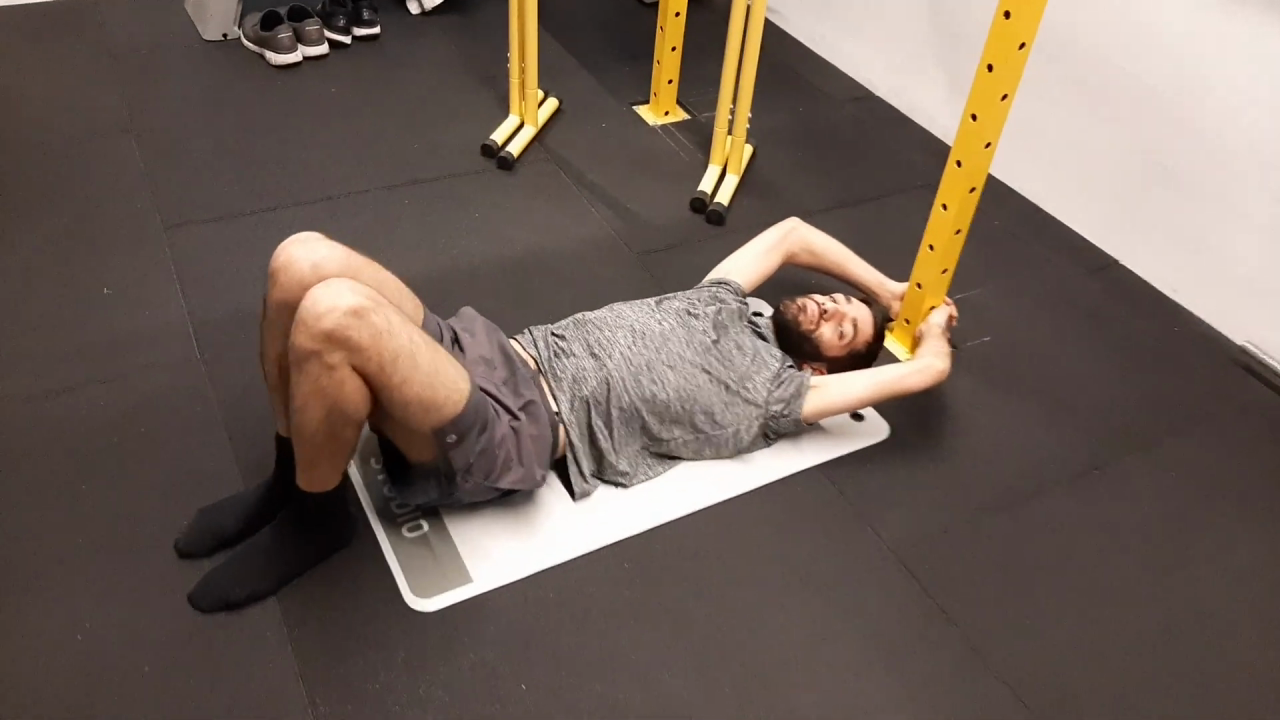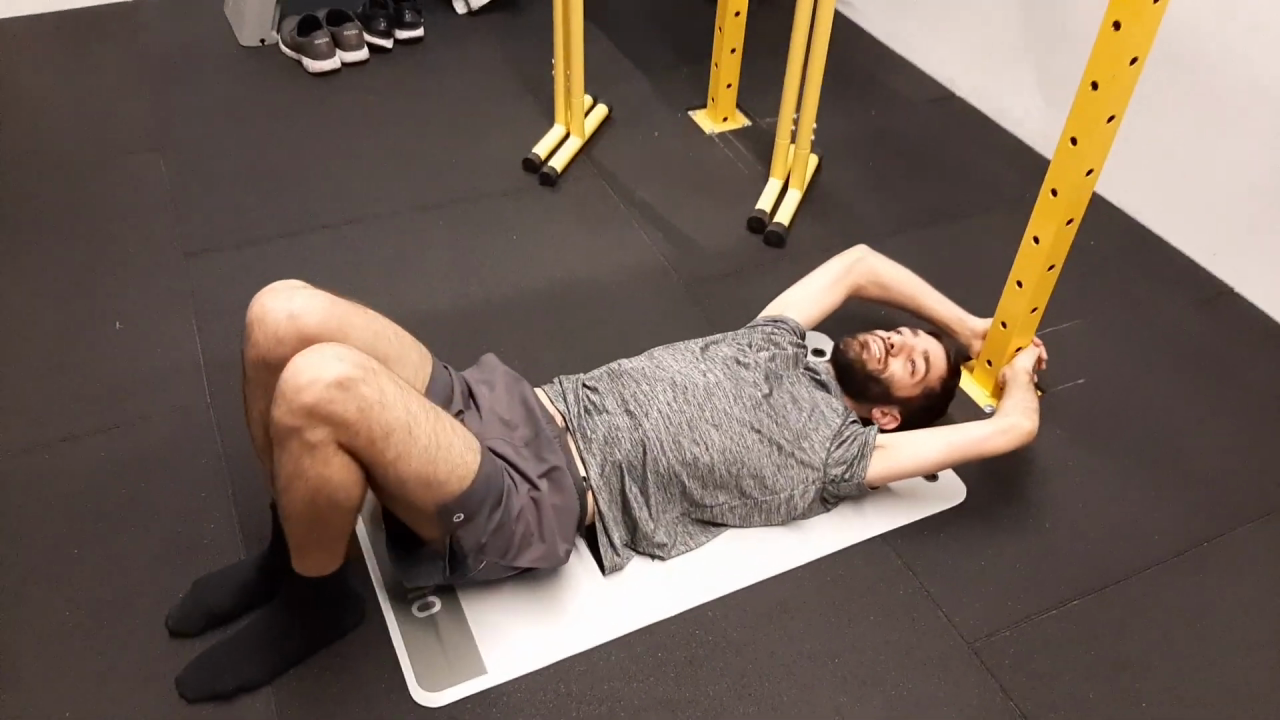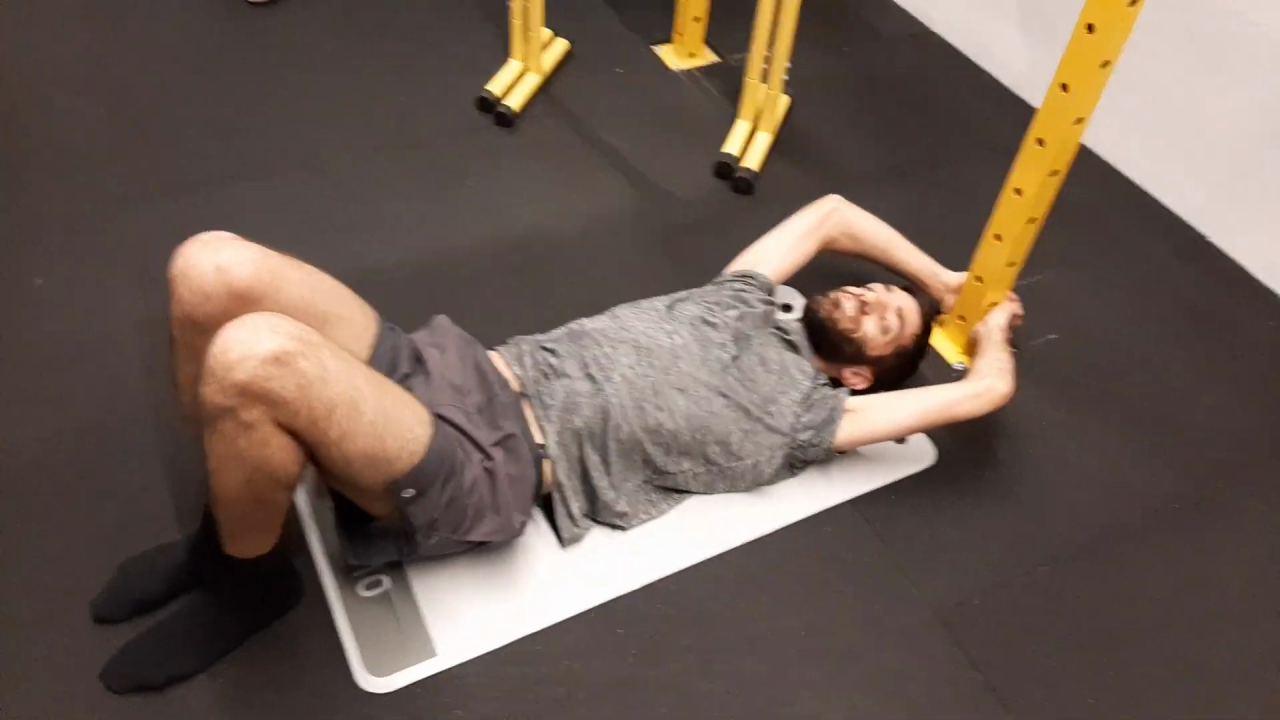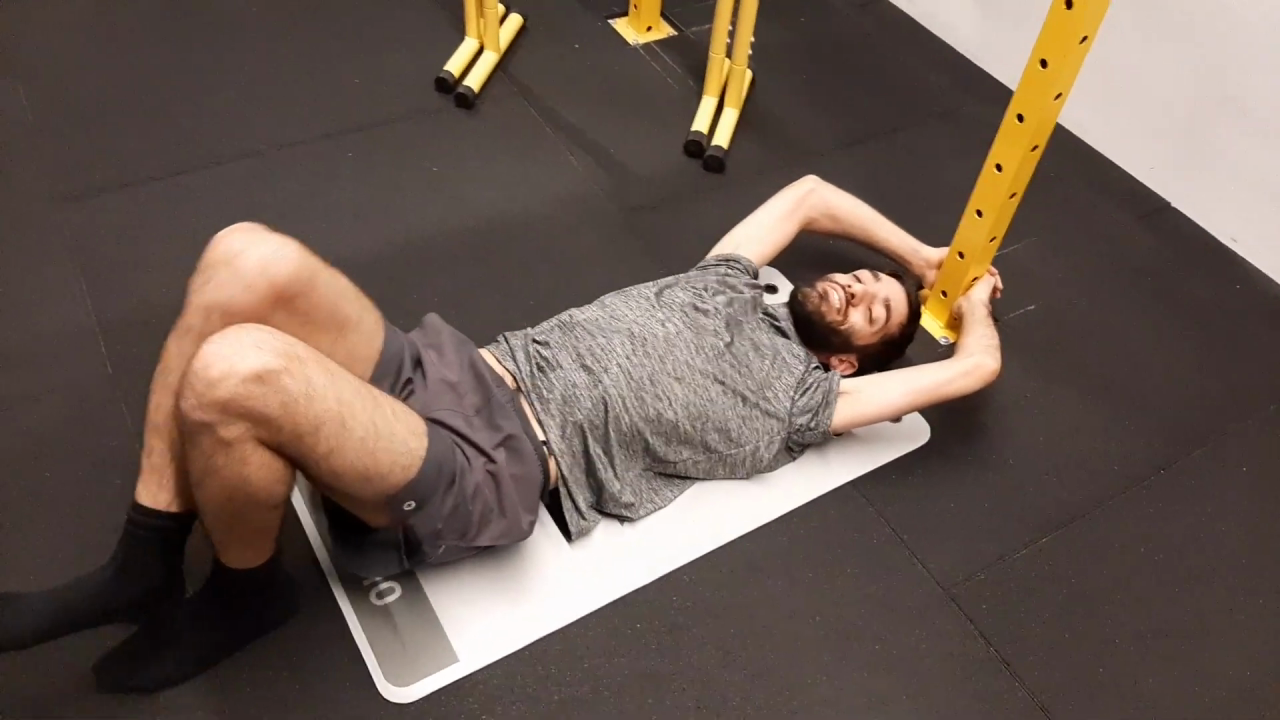
dt=0.5s
person 1, frame 1
left shoulder: (779, 396)
right shoulder: (724, 307)
left elbow: (925, 370)
right elbow: (792, 232)
right wrist: (892, 289)
left hip: (506, 436)
right hip: (493, 355)
left knee: (334, 315)
right knee: (301, 263)
left ankle: (312, 517)
right ankle: (290, 478)
person 1, frame 2
left shoulder: (839, 451)
right shoulder: (779, 348)
left elbow: (1011, 427)
right elbow: (859, 262)
right wrist: (971, 324)
left hip: (532, 500)
right hip: (519, 408)
left knee: (322, 385)
right knee: (283, 316)
left ankle: (313, 599)
right ankle: (291, 549)
person 1, frame 3
left shoulder: (809, 415)
right shoulder: (746, 302)
left elbow: (983, 390)
right elbow: (831, 212)
right wrist: (943, 276)
left hip: (489, 467)
right hip: (466, 370)
left knee: (254, 359)
right knee: (212, 271)
left ankle: (247, 582)
right ankle: (226, 531)
person 1, frame 4
left shoulder: (803, 399)
right shoulder: (728, 290)
left elbow: (973, 366)
right elbow: (809, 192)
right wrist: (922, 253)
left hip: (487, 473)
right hip: (463, 372)
left knee: (236, 374)
right knee: (249, 263)
left ankle: (244, 591)
right ankle: (144, 565)
